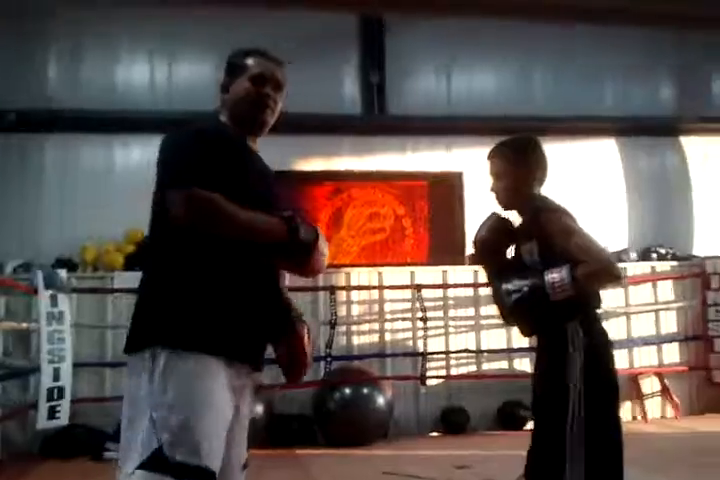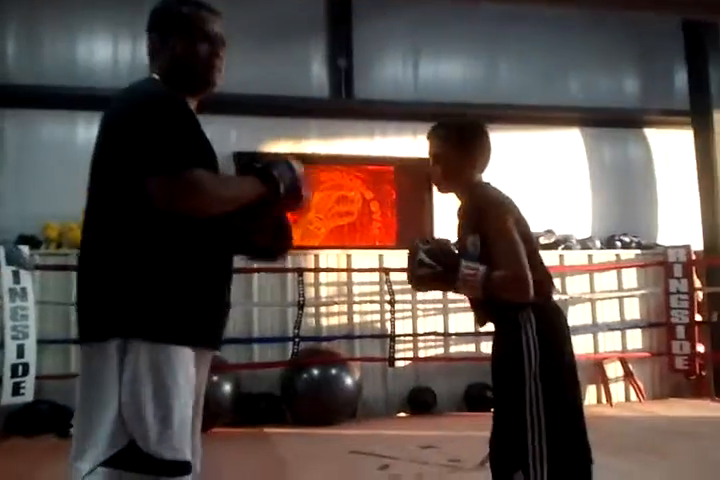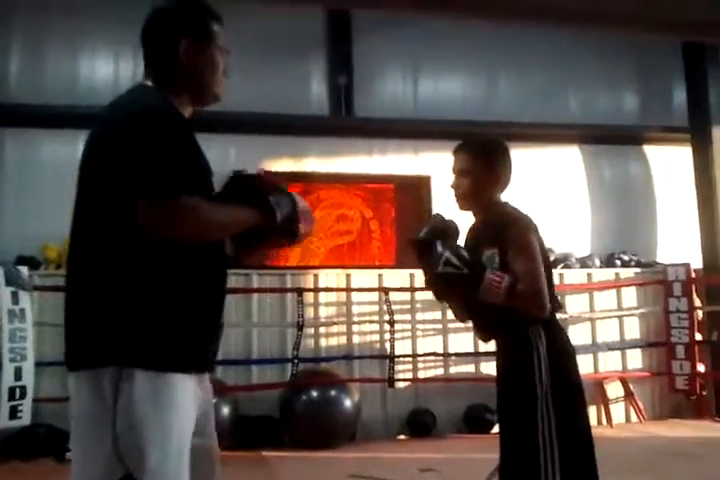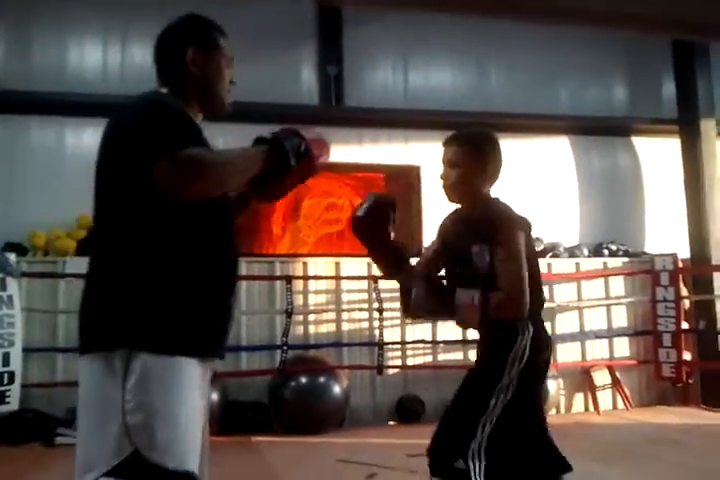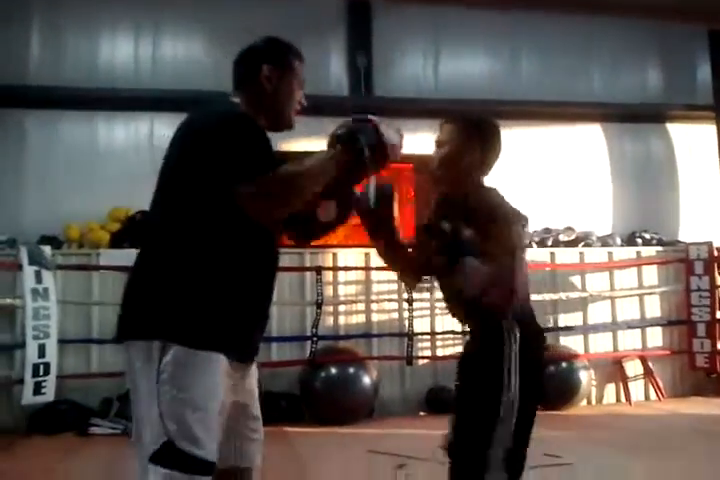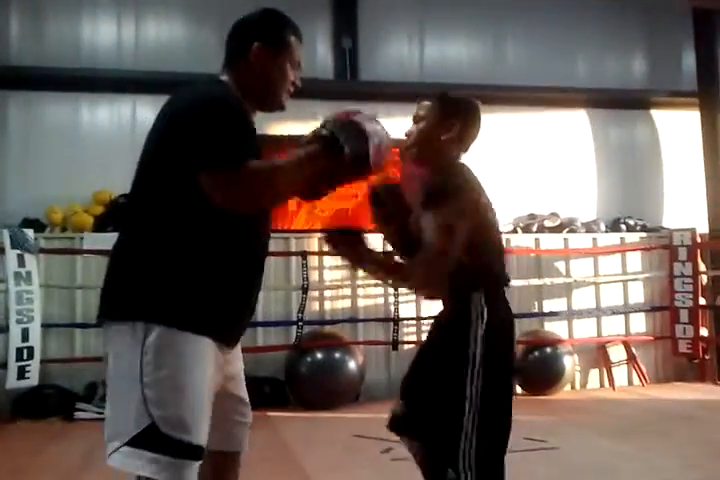
dt=0.4s
person 1, frame 1
left shoulder: (260, 170)
right shoulder: (197, 142)
right elbow: (190, 207)
left wrist: (286, 320)
right wrist: (292, 231)
left hip: (233, 345)
right hip: (182, 339)
person 1, frame 2
left shoulder: (169, 113)
right shoulder: (150, 106)
right elbow: (180, 194)
left wrist: (246, 229)
right wrist: (270, 182)
left hip: (170, 321)
right hip: (140, 323)
person 1, frame 3
left shoulder: (160, 122)
right shoulder: (144, 118)
right elbow: (167, 218)
left wrist: (241, 214)
right wrist: (262, 213)
left hip: (171, 349)
right hip: (135, 351)
person 1, frame 4
left shoulder: (172, 125)
right shoulder: (152, 115)
left elbow: (201, 209)
right elbow: (188, 178)
left wrist: (265, 179)
right wrist: (270, 151)
left hip: (174, 335)
right hip: (143, 336)
person 1, frame 5
left shoulder: (241, 135)
right shoulder: (225, 125)
left elbow: (266, 222)
right elbow: (264, 201)
left wrist: (338, 192)
right wrist: (343, 153)
left hip: (222, 331)
right hip: (181, 330)
person 1, frame 6
left shoulder: (228, 117)
right shoulder: (208, 106)
left elbow: (249, 202)
right elbow: (232, 191)
left wrist: (310, 171)
right wrist: (323, 152)
left hip: (208, 315)
right hip: (161, 310)
person 2, frame 1
left shoulder: (550, 218)
right shoulder: (526, 228)
left elbow: (608, 269)
right elbow: (522, 304)
left wrist: (539, 286)
right wrist: (496, 264)
left hip: (575, 345)
right hip: (555, 348)
person 2, frame 2
left shoulder: (492, 208)
right shoulder: (471, 209)
left elbow: (521, 286)
left wrist: (454, 273)
right wrist: (444, 269)
left hip: (531, 331)
right hip: (514, 331)
left knee: (534, 451)
right knee: (512, 449)
person 2, frame 3
left shoulder: (515, 226)
right shoulder: (476, 234)
left elbow: (538, 303)
right elbow: (465, 312)
left wrist: (478, 277)
right wrist: (442, 272)
left hip: (538, 350)
right hip: (513, 352)
person 2, frame 4
left shoulder: (506, 224)
right shoulder: (455, 223)
left elbow: (517, 304)
right elbow: (419, 276)
left wrist: (449, 301)
left hip: (516, 343)
right hip: (498, 342)
person 2, frame 5
left shoulder: (498, 215)
right shoulder: (446, 205)
left elbow: (512, 297)
right elbow: (407, 267)
left wrist: (457, 262)
right wrist: (383, 228)
left hip: (507, 341)
right hip: (485, 339)
person 2, frame 6
left shoulder: (460, 192)
right shoulder: (431, 184)
left elbow: (429, 279)
right elbow: (418, 269)
left wrist: (356, 250)
right wrist: (395, 216)
left hip: (479, 320)
right hip: (457, 318)
right knee: (422, 431)
